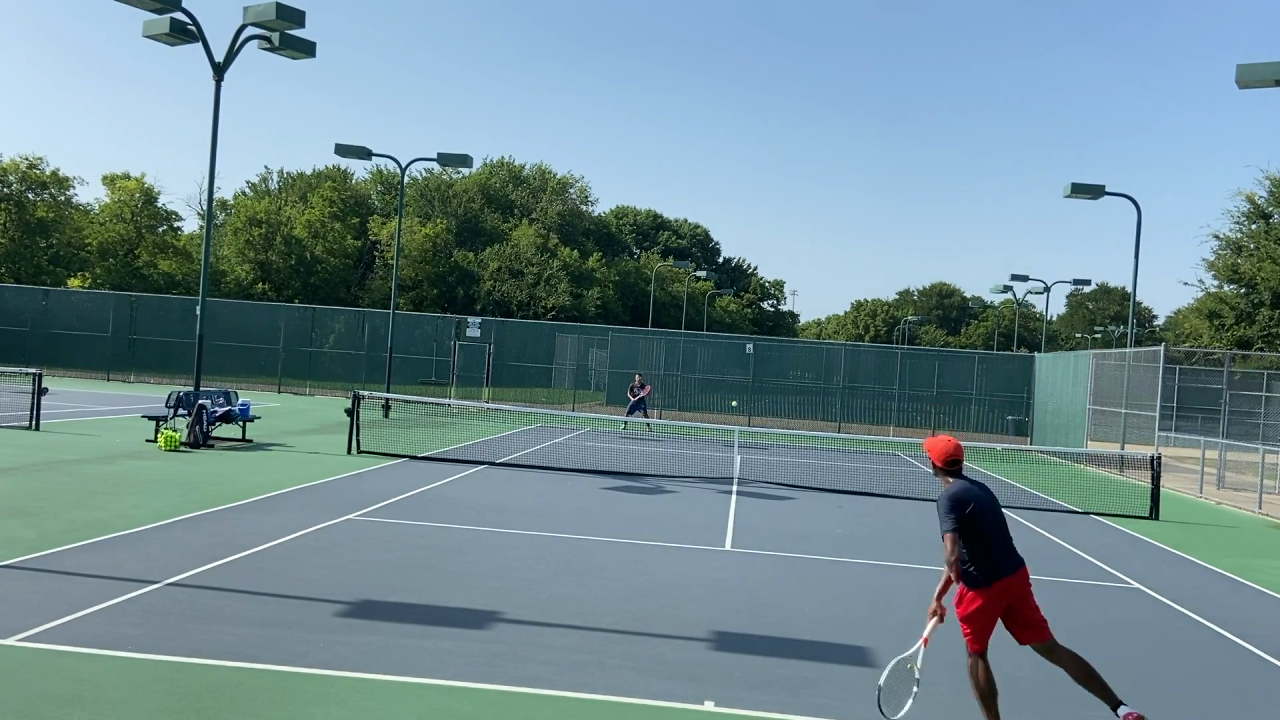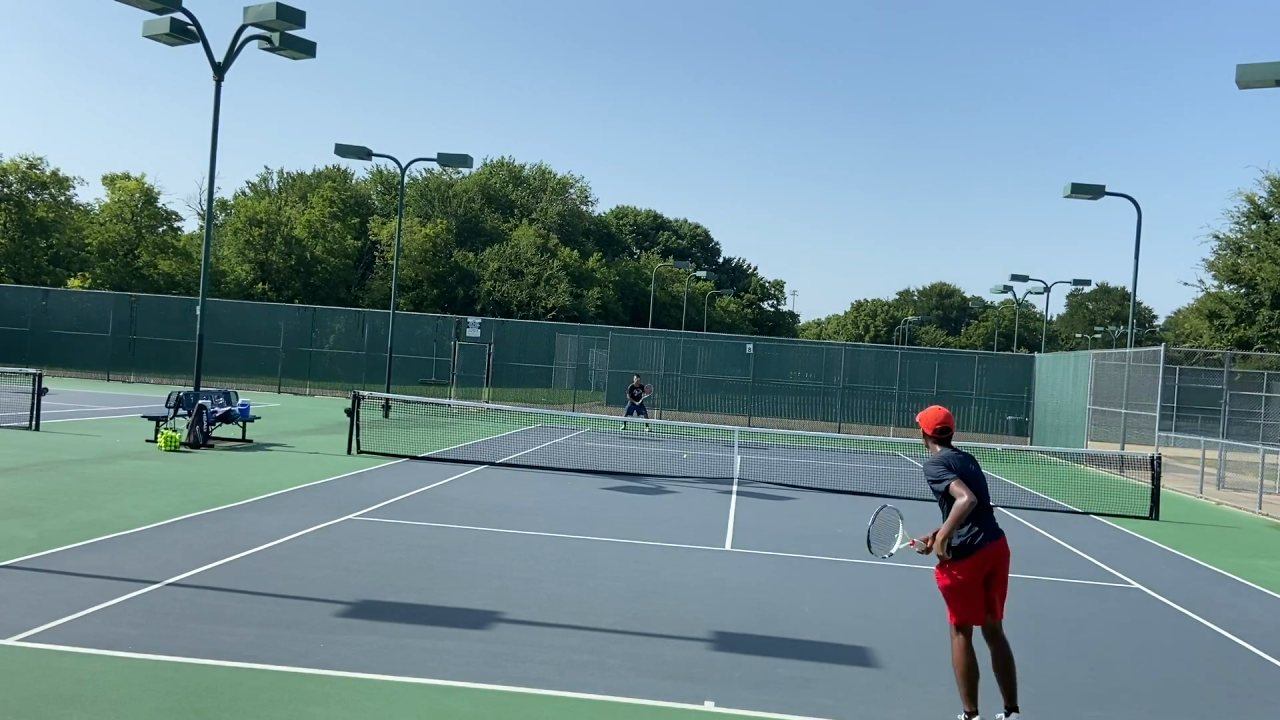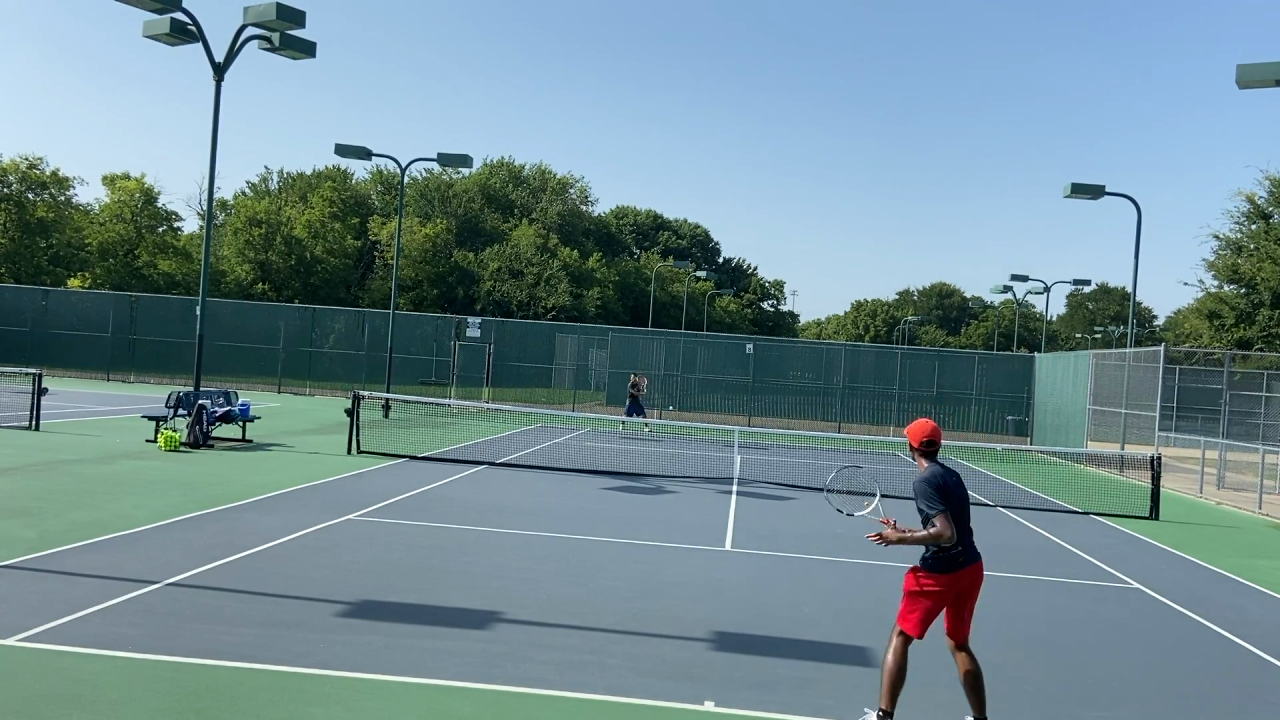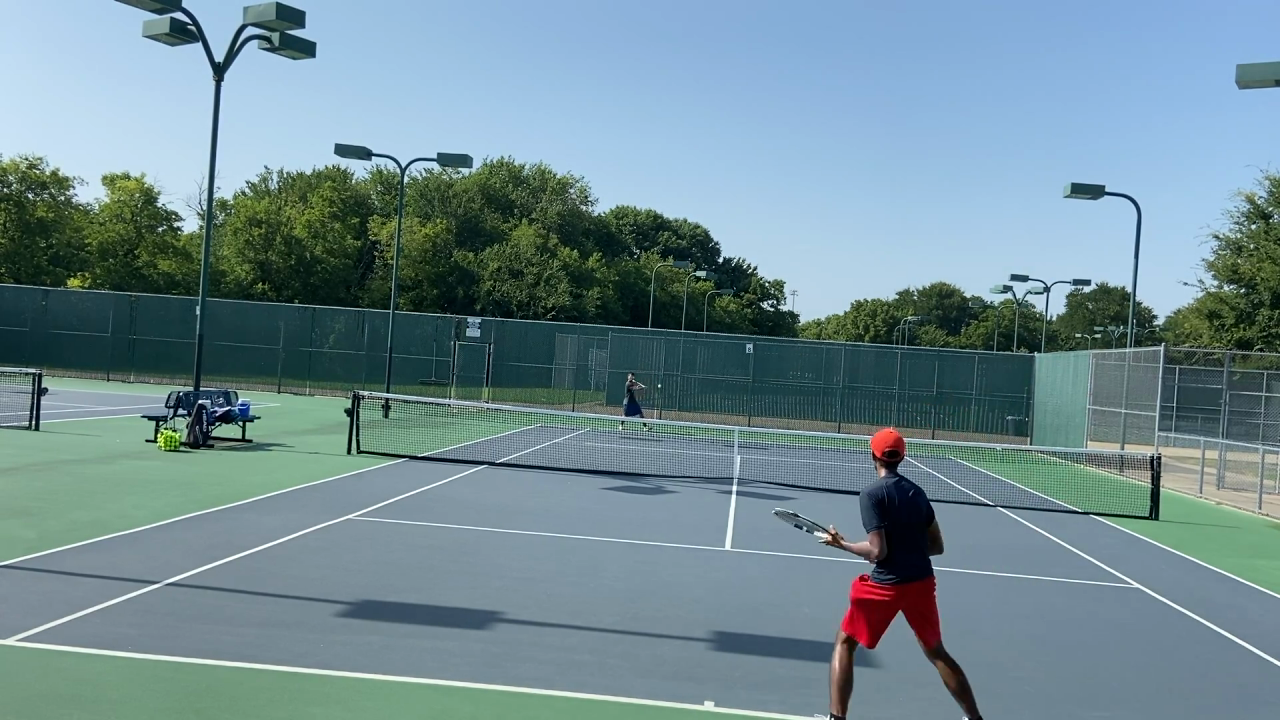
dt=0.2s
person 1, frame 1
left shoulder: (947, 499)
right shoulder: (980, 489)
left elbow: (953, 557)
left wrist: (941, 592)
right wrist: (943, 588)
left hip: (984, 586)
right hip: (1014, 575)
left knee: (976, 654)
right knee: (1051, 649)
person 1, frame 2
left shoulder: (935, 465)
right shoulder: (967, 460)
left elbow: (967, 500)
left wrist: (942, 538)
right wrist: (939, 537)
left hip: (966, 556)
right hip: (997, 547)
left knee: (960, 633)
right knee: (993, 630)
person 1, frame 3
left shoulder: (924, 482)
right shoulder: (954, 477)
left elbow: (947, 535)
left wrist: (900, 538)
right wrist: (915, 533)
left hip: (939, 573)
right hip: (971, 568)
left knee: (899, 640)
right knee: (958, 645)
person 1, frame 4
left shoulder: (871, 495)
right shoulder: (916, 493)
left elbow: (877, 552)
right elbow: (937, 547)
left wrist: (843, 544)
left hip: (886, 585)
right hip: (922, 581)
left knee: (844, 644)
right knee: (936, 652)
